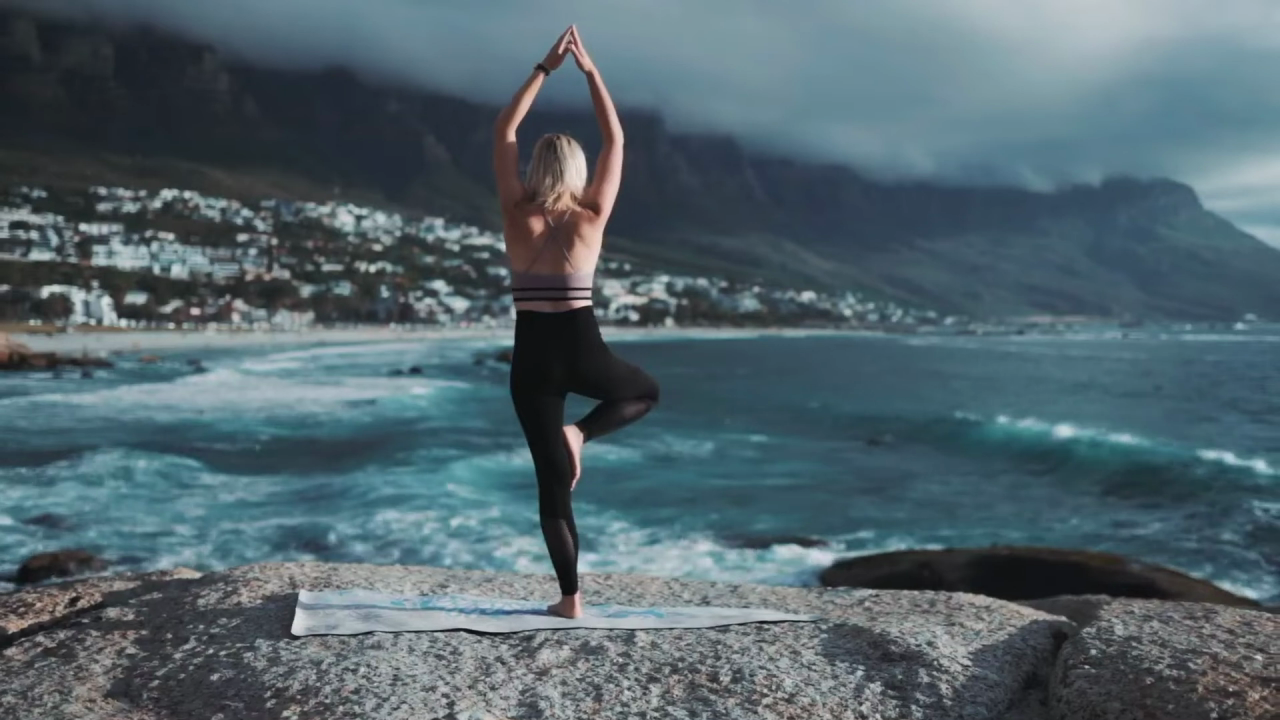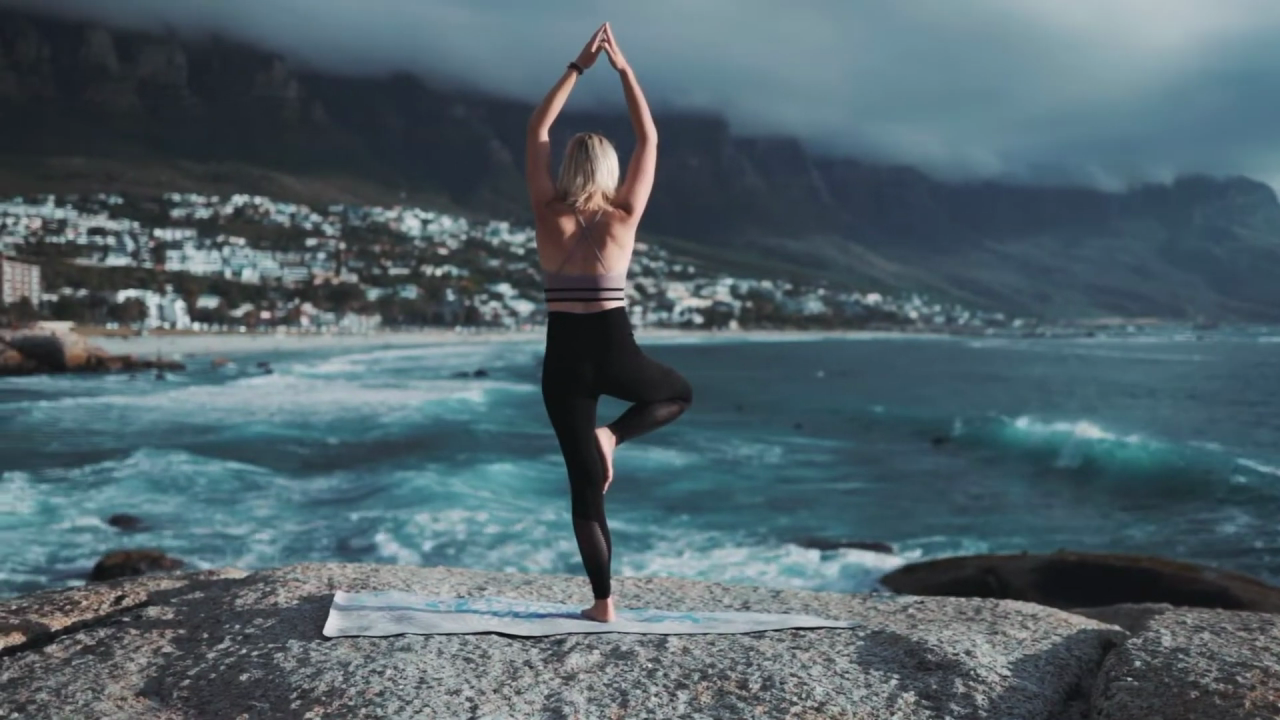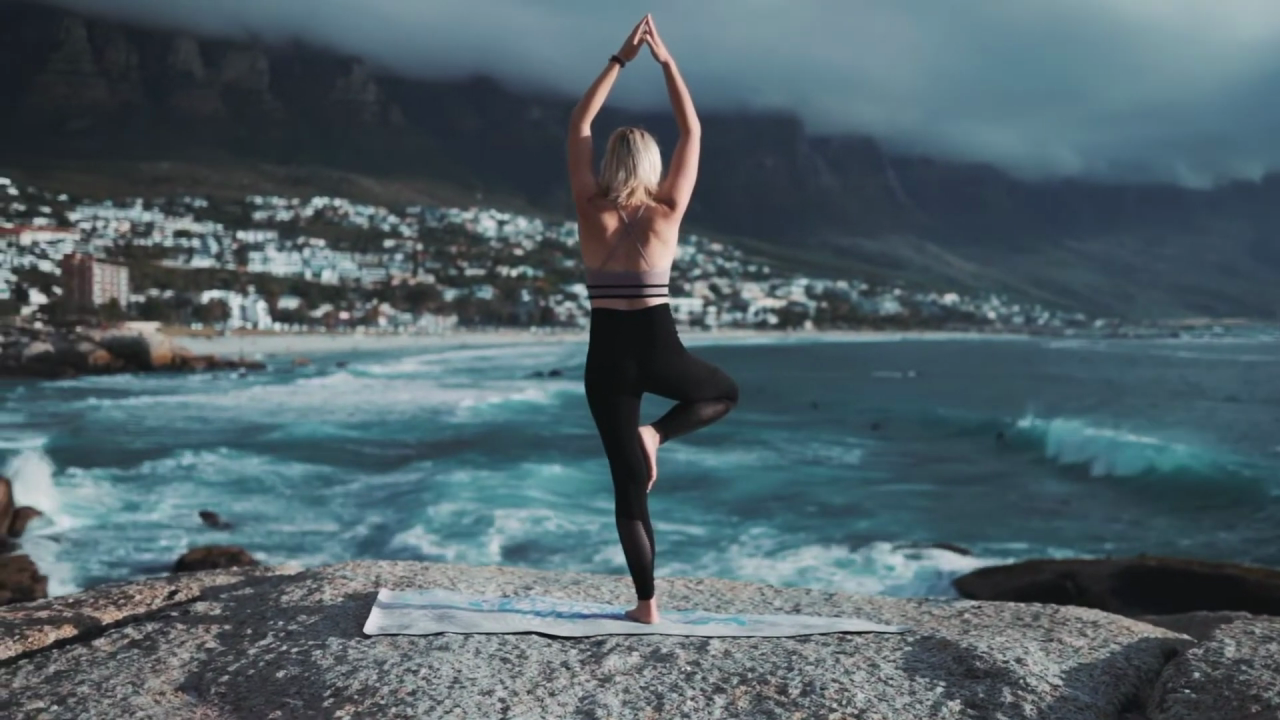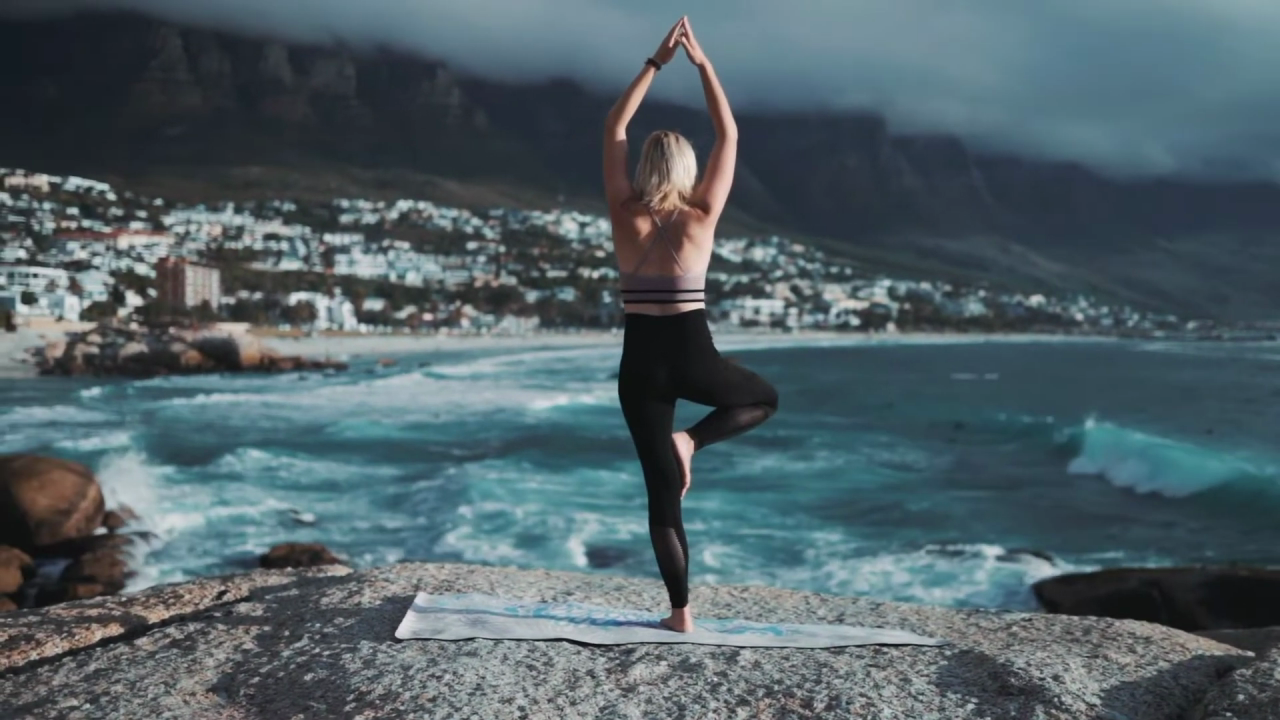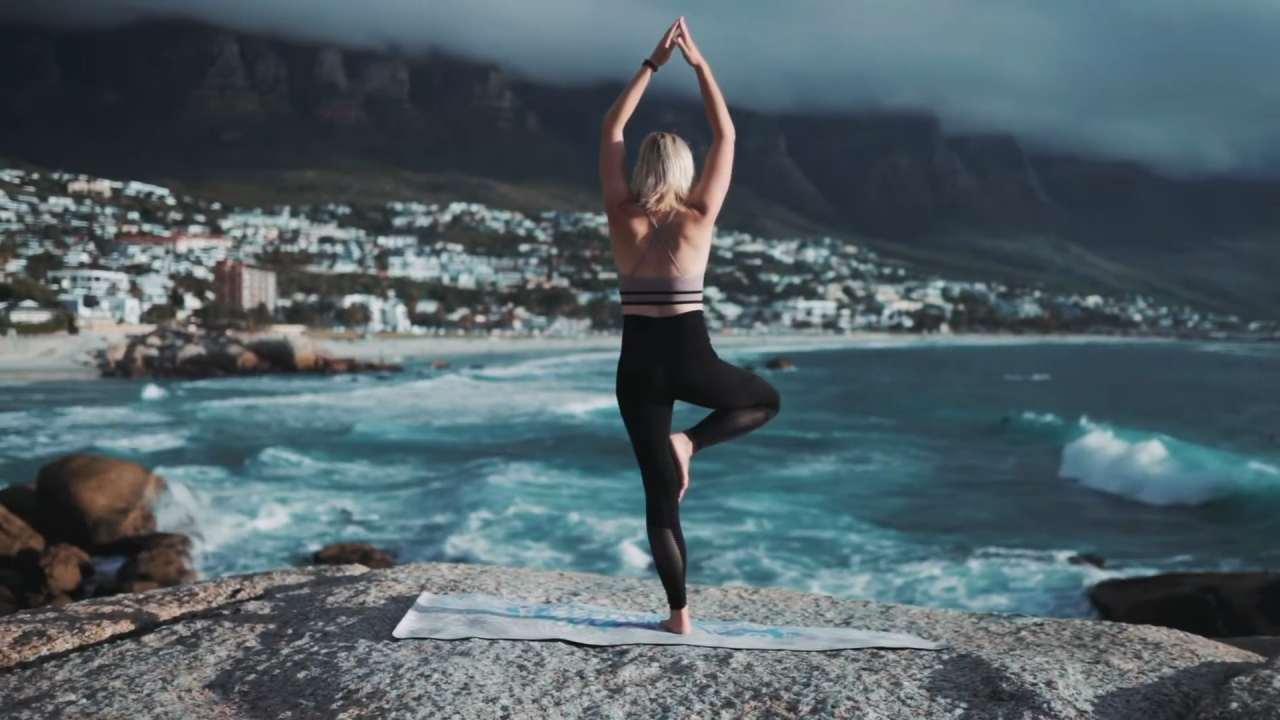
dt=1s
person 1, frame 1
left shoulder: (516, 215)
right shoulder: (592, 217)
left elbow: (504, 132)
right elbow: (615, 138)
left wrist: (545, 67)
right wrist: (588, 68)
left hip: (532, 359)
right hip: (583, 352)
left knee: (552, 484)
right knee: (646, 391)
left ankle: (570, 599)
right ankle: (580, 433)
person 1, frame 2
left shoulder: (548, 215)
right shoulder: (624, 217)
left elbow: (537, 131)
right elbow: (649, 137)
left wrist: (579, 66)
right wrist: (621, 66)
left hip: (564, 360)
right hip: (615, 354)
left knee: (584, 488)
right knee: (679, 392)
left ankle: (602, 604)
right ankle: (613, 435)
person 1, frame 3
left shoulder: (591, 212)
right shoulder: (667, 213)
left elbow: (578, 126)
right elbow: (692, 131)
left wrist: (620, 59)
right wrist: (665, 59)
left hip: (607, 357)
right hip: (658, 351)
left knee: (629, 487)
right knee: (725, 392)
left ankle: (646, 605)
right ankle: (656, 434)
person 1, frame 4
left shoulder: (624, 216)
right shoulder: (701, 218)
left elbow: (613, 129)
right elbow: (728, 135)
left wrist: (655, 62)
right wrist: (701, 62)
left hip: (641, 363)
right hip: (692, 357)
left knee: (662, 492)
right knee: (764, 398)
left ankle: (680, 613)
right ankle: (691, 440)
person 1, frame 5
left shoulder: (622, 217)
right shoulder: (699, 218)
left elbow: (610, 130)
right elbow: (725, 134)
left wrist: (651, 64)
right wrist: (697, 62)
left hip: (638, 365)
right hip: (690, 360)
left knee: (660, 494)
right knee: (765, 400)
left ankle: (679, 616)
right ankle: (690, 441)
